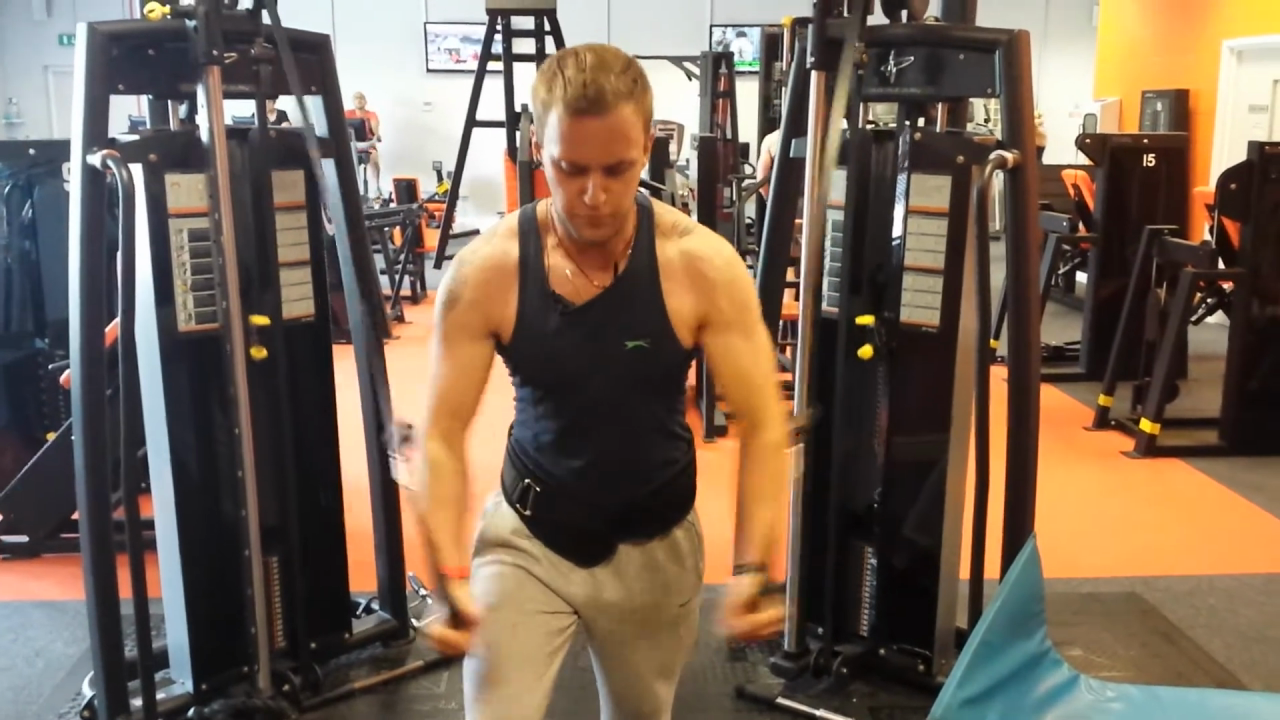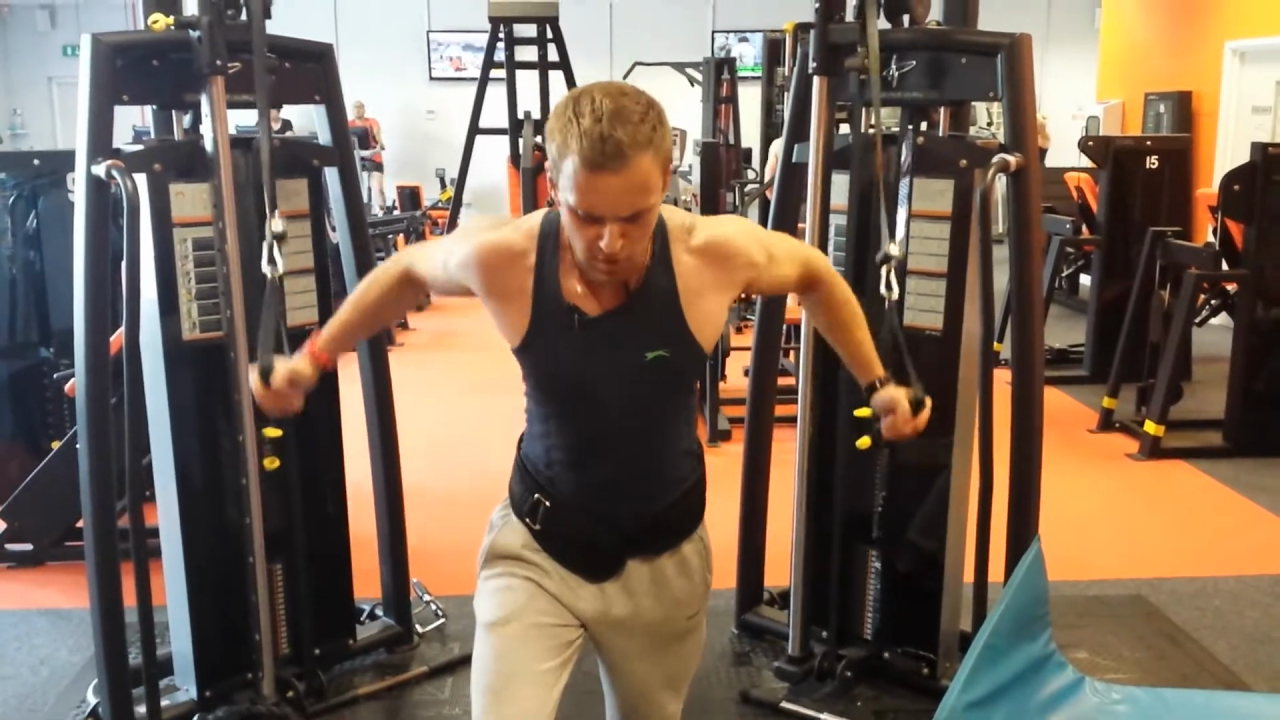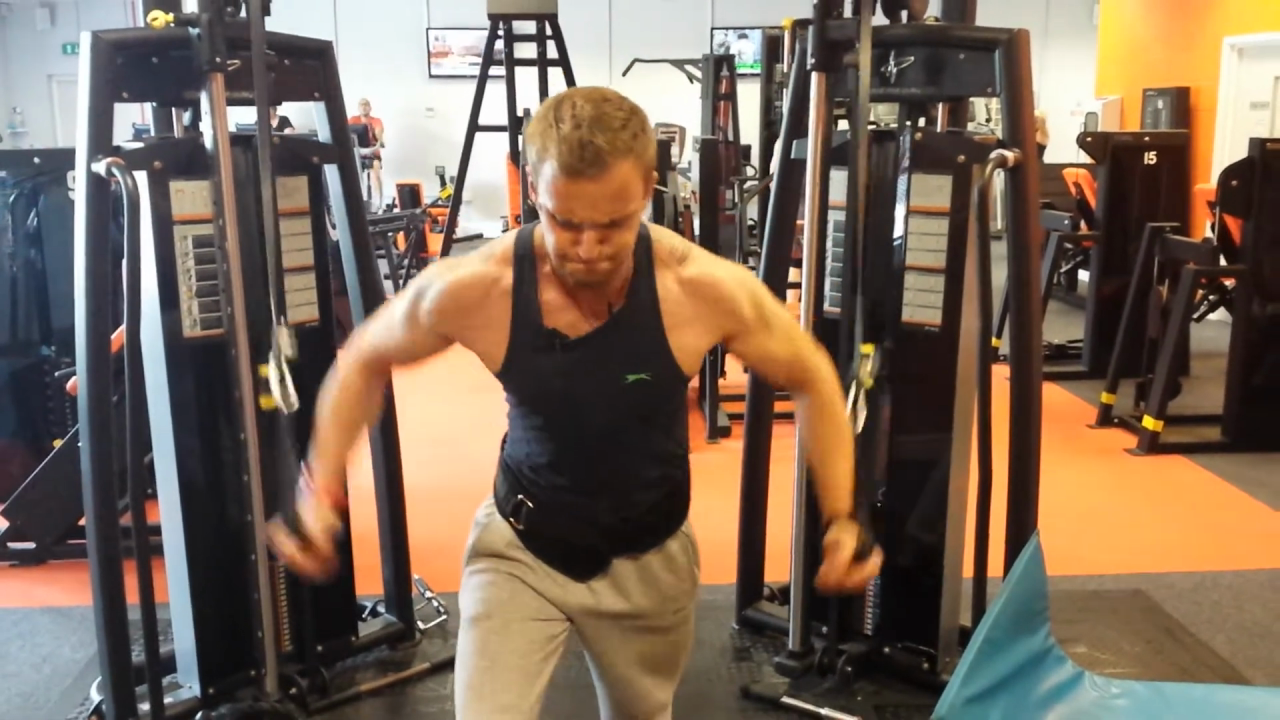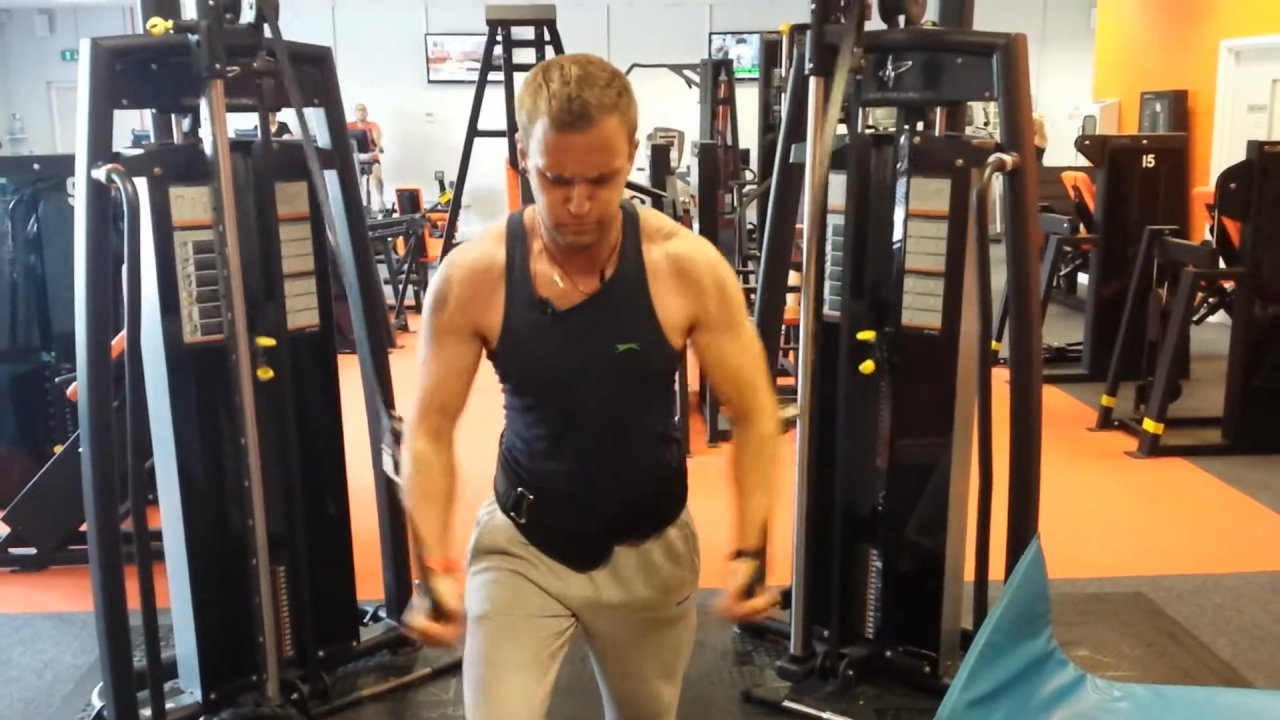
dt=0.5s
person 1, frame 1
left shoulder: (703, 265)
right shoulder: (485, 271)
left elbow: (762, 426)
right elbow: (441, 436)
left wrist: (753, 569)
right wrist: (452, 578)
left hip: (655, 541)
right hip: (527, 533)
person 1, frame 2
left shoulder: (718, 251)
right shoulder: (501, 256)
left elbow: (813, 272)
right elbow: (406, 270)
left wrist: (877, 382)
right wrist: (313, 358)
left hip: (664, 555)
right hip: (536, 547)
person 1, frame 3
left shoulder: (704, 287)
right shoulder: (473, 288)
left elbow: (811, 378)
right elbow: (367, 359)
left wrist: (841, 520)
right wrist: (322, 494)
left hip: (648, 554)
right hip: (519, 546)
person 1, frame 4
left shoulder: (687, 266)
right shoulder: (472, 276)
left elbow: (754, 417)
right elbow: (429, 431)
left wrist: (748, 553)
right wrist: (437, 569)
left hip: (649, 544)
right hip: (522, 543)
